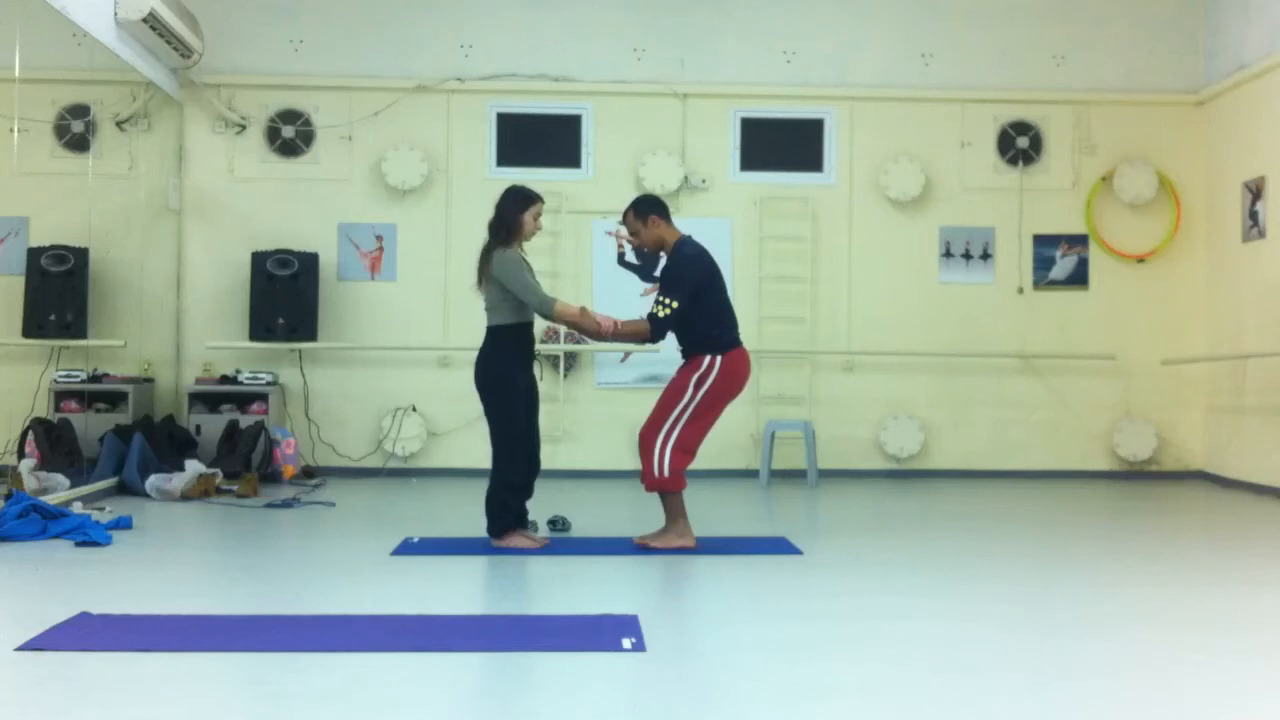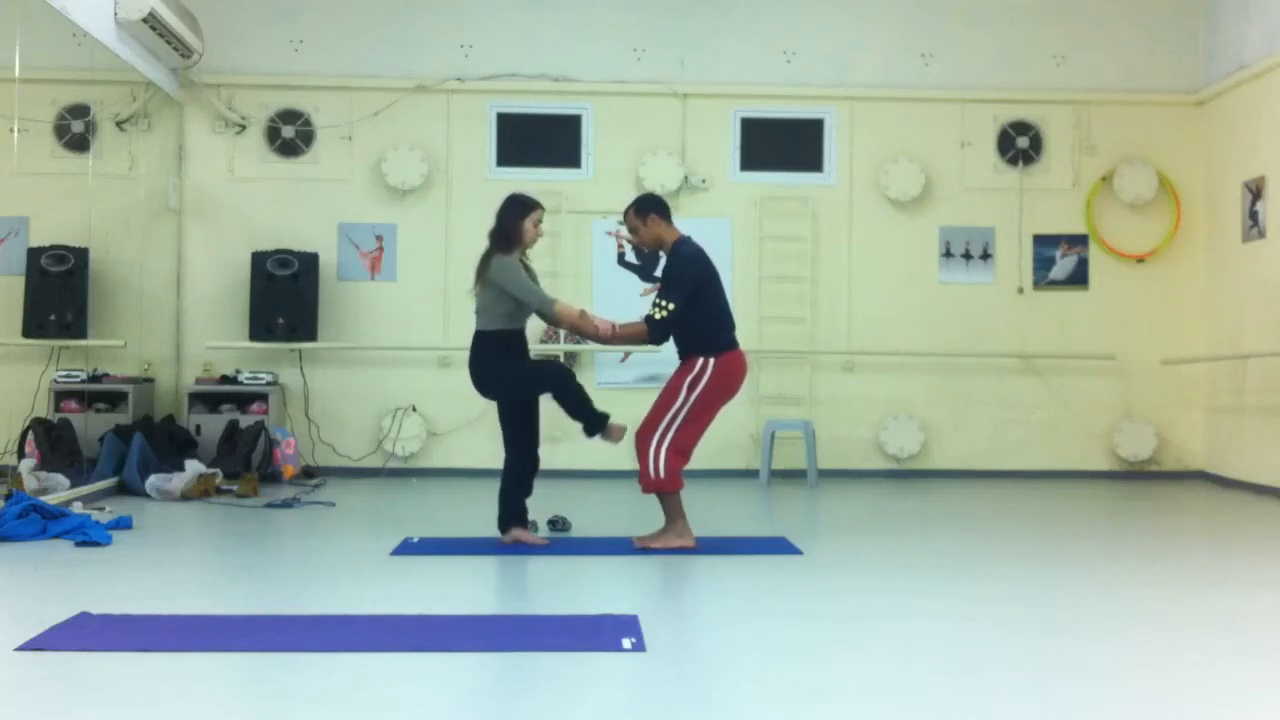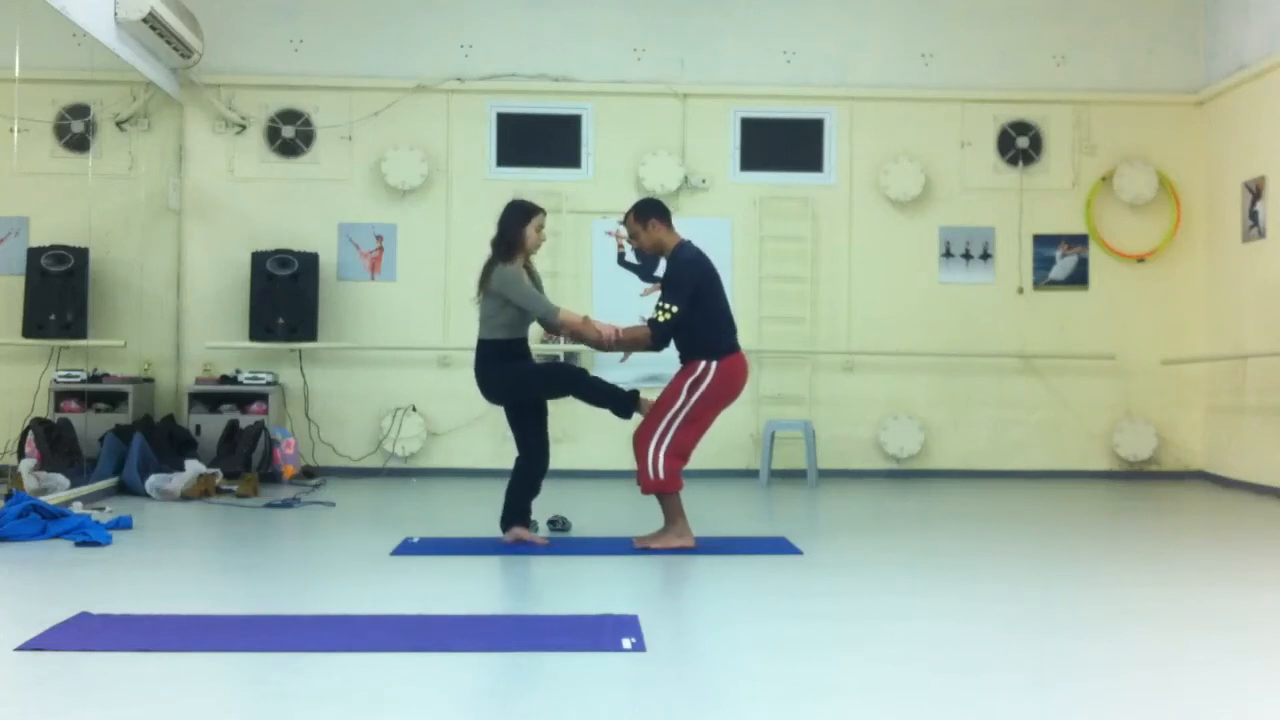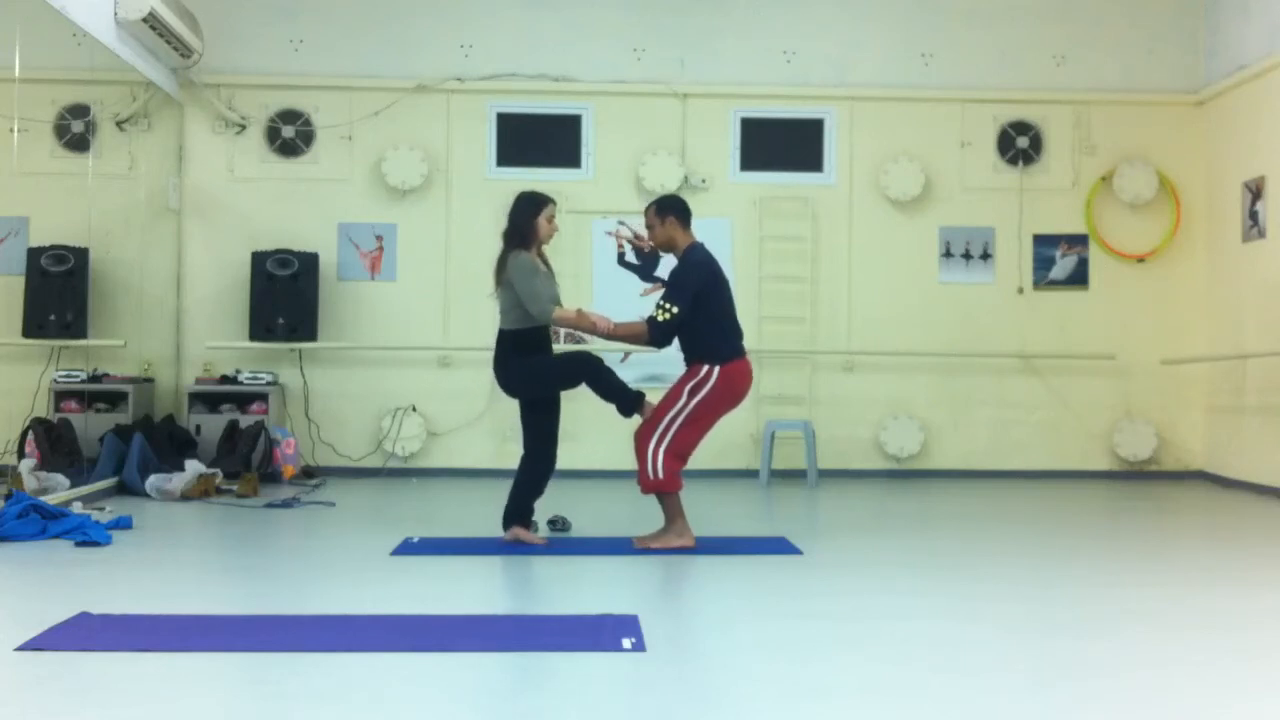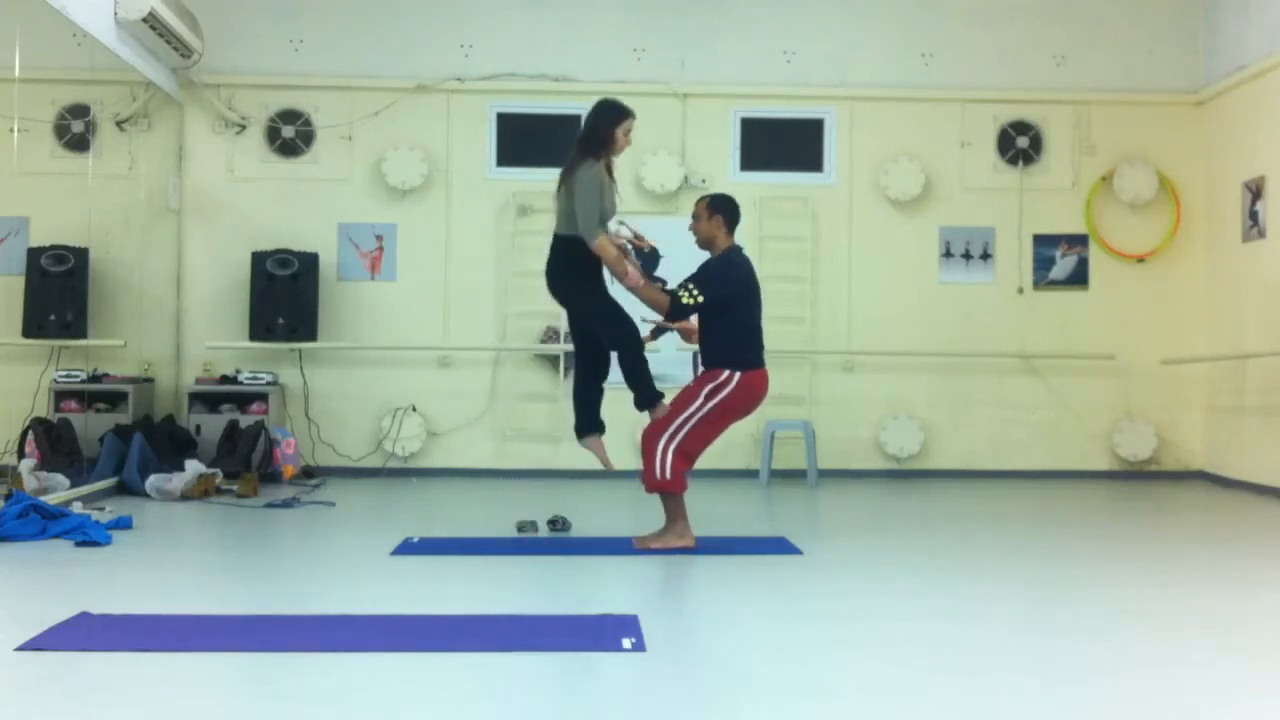
dt=1s
person 1, frame 1
left shoulder: (515, 258)
right shoulder: (502, 257)
left elbow: (539, 306)
right elbow: (540, 302)
left wrist: (585, 323)
right wrist: (589, 317)
left hip: (516, 360)
right hip: (500, 361)
left knee: (527, 447)
right knee: (511, 447)
left ankle: (515, 524)
right ankle: (502, 530)
person 1, frame 2
left shoulder: (521, 265)
right shoulder: (500, 263)
left elbow: (545, 312)
right elbow: (541, 302)
left wrist: (585, 327)
right wrist: (588, 319)
left hip: (512, 359)
right hip: (491, 361)
left knee: (524, 449)
right knee: (556, 375)
left ankle: (512, 524)
right ankle: (598, 425)
person 1, frame 3
left shoulder: (528, 272)
right shoulder: (502, 272)
left elbow: (549, 322)
right elbow: (546, 310)
left wrist: (585, 333)
right wrist: (591, 325)
left hip: (518, 365)
right hip: (496, 368)
left knee: (535, 452)
right knee: (568, 377)
left ankle: (514, 524)
right ankle: (636, 404)
person 1, frame 4
left shoulder: (539, 261)
right shoulder: (519, 261)
left elbow: (552, 314)
right elbow: (541, 311)
left wrist: (589, 323)
right wrist: (587, 318)
left hip: (535, 359)
right hip: (516, 361)
left knee: (541, 451)
right knee: (586, 365)
left ankle: (516, 523)
right ankle: (640, 406)
person 1, frame 5
left shoulder: (600, 170)
right shoulder: (587, 171)
right elbow: (588, 230)
left wrist: (620, 249)
right wrist: (620, 267)
left hip: (582, 268)
right hip: (569, 269)
left knee: (593, 353)
right knee: (624, 333)
left ankle: (590, 431)
right ankle: (653, 407)
person 2, frame 1
left shoulder: (686, 259)
right shoulder: (683, 257)
left elbow: (657, 325)
right elbow: (659, 327)
left wrist: (607, 329)
right wrist: (613, 330)
left hip: (717, 364)
right hip: (710, 362)
left knee: (661, 441)
right knee: (658, 439)
left ankle: (680, 530)
right ankle: (675, 527)
person 2, frame 2
left shoulder: (684, 260)
right shoulder: (683, 256)
left elbow: (657, 327)
right elbow: (660, 329)
left wrist: (609, 332)
right wrist: (614, 334)
left hip: (713, 365)
right hip: (710, 363)
left knee: (657, 442)
right knee: (655, 440)
left ankle: (679, 531)
right ankle: (674, 527)
person 2, frame 3
left shoulder: (685, 263)
right shoulder: (684, 260)
left elbow: (659, 331)
right elbow: (662, 334)
left wrist: (609, 336)
right wrist: (615, 340)
left hip: (714, 369)
right hip: (710, 366)
left knee: (655, 442)
right knee: (655, 442)
left ankle: (678, 531)
right ankle: (674, 528)
person 2, frame 4
left shoulder: (691, 267)
right shoulder: (697, 262)
left elbow: (658, 331)
right elbow: (667, 331)
left wrist: (604, 329)
right wrist: (612, 329)
left hip: (718, 374)
right hip: (719, 371)
left knee: (654, 441)
right knee: (656, 440)
left ankle: (678, 530)
right ankle: (675, 527)
person 2, frame 5
left shoulder: (728, 267)
right shoulder: (721, 265)
left elbow: (675, 308)
right elbow: (678, 300)
left wrist: (630, 281)
left hip: (735, 379)
right hip: (730, 375)
left knee: (662, 440)
right knee: (664, 438)
left ankle: (679, 531)
right ankle: (675, 528)
